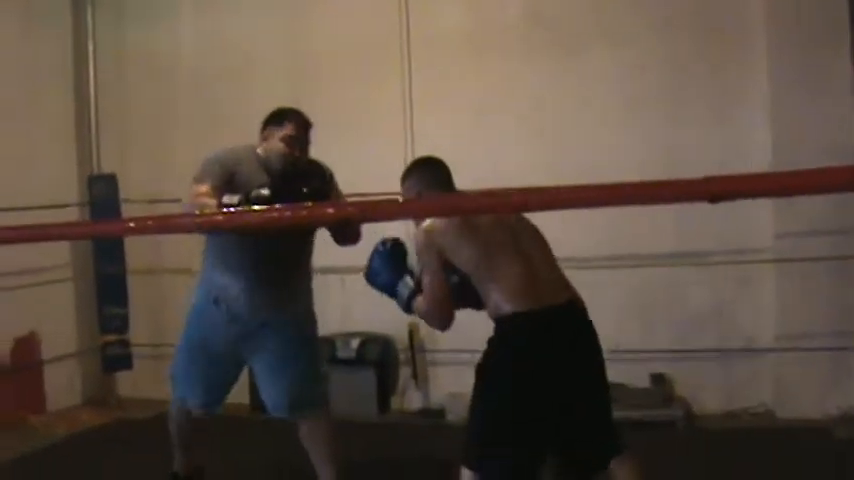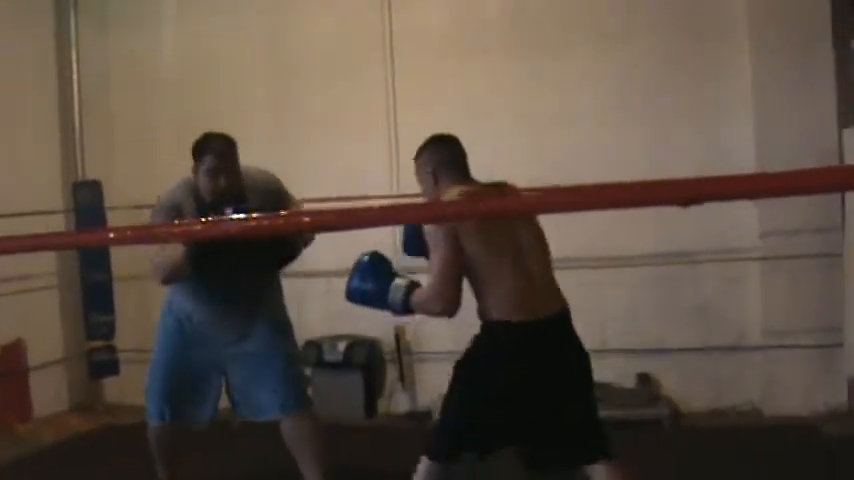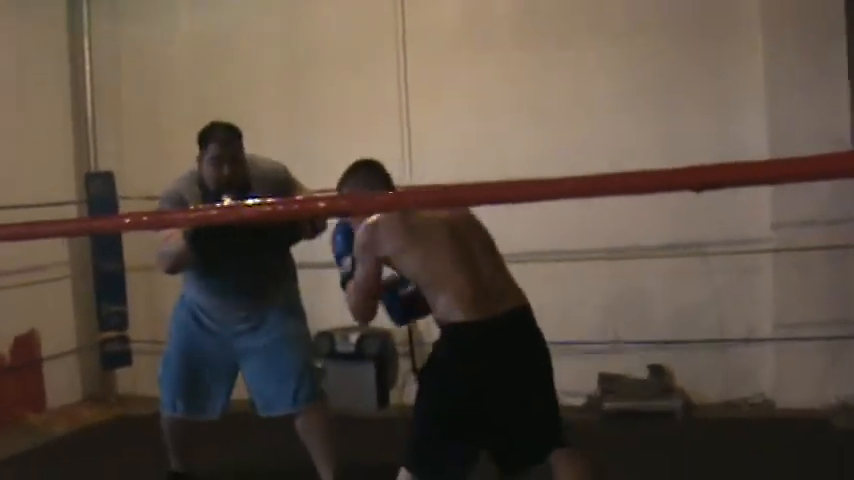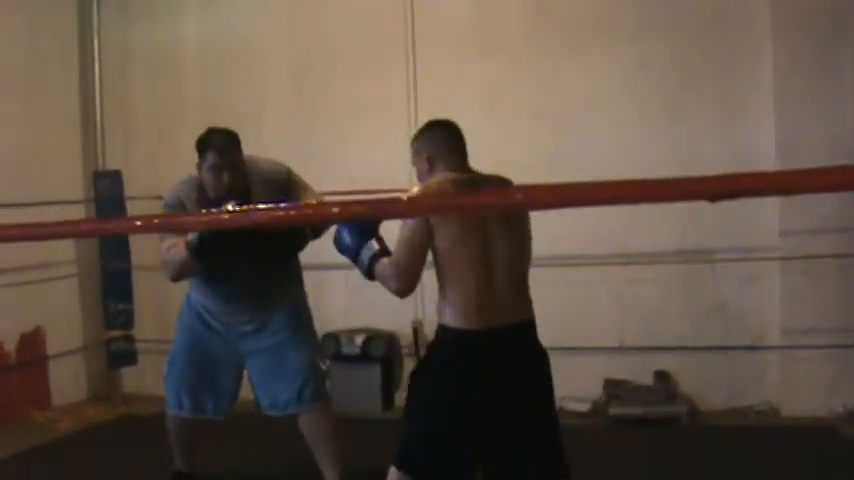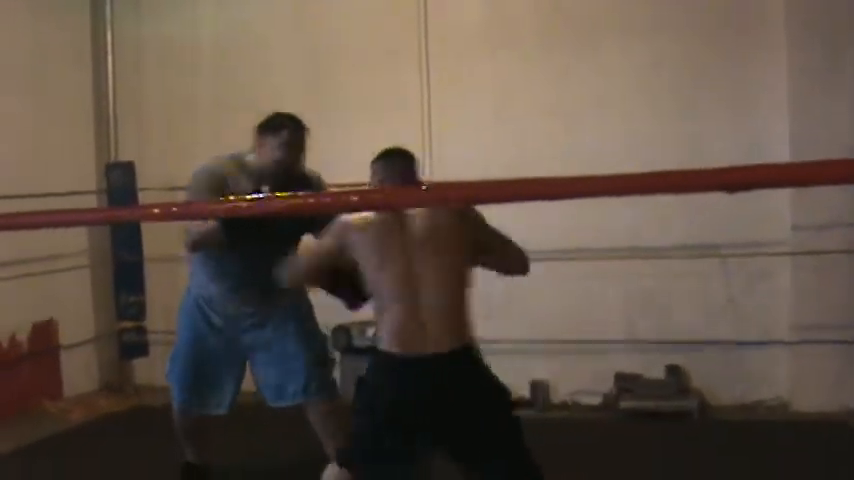
dt=0.4s
person 1, frame 1
left shoulder: (317, 177)
right shoulder: (225, 163)
left elbow: (351, 234)
right elbow: (192, 211)
right wrist: (242, 205)
left hip: (285, 308)
right hip: (222, 302)
left knee: (307, 400)
right knee: (188, 391)
person 1, frame 2
left shoulder: (264, 186)
right shoulder: (172, 203)
right elbow: (162, 270)
left wrist: (287, 244)
right wrist: (202, 246)
left hip: (257, 318)
right hip: (190, 320)
left knee: (290, 401)
right knee: (162, 407)
person 1, frame 3
left shoulder: (271, 174)
right shoulder: (178, 194)
left elbow: (315, 218)
right elbow: (167, 260)
left wrist: (292, 226)
right wrist: (201, 232)
left hip: (271, 309)
right hip: (203, 312)
left knee: (302, 394)
right knee: (176, 396)
person 1, frame 4
left shoulder: (273, 175)
right shoulder: (180, 199)
right elbow: (172, 267)
left wrist: (297, 232)
right wrist: (205, 242)
left hip: (277, 309)
right hip: (209, 313)
left knee: (307, 394)
right knee: (182, 395)
person 1, frame 5
left shoulder: (306, 183)
right shoulder: (214, 175)
right elbow: (193, 240)
right wrist: (240, 217)
left hip: (279, 303)
right hip: (211, 304)
left knee: (314, 387)
right knee: (186, 392)
person 2, frame 1
left shoulder: (430, 230)
right shoulder: (500, 209)
left elbow: (439, 316)
left wrist: (401, 285)
left hip: (523, 336)
right hip: (572, 323)
right knee: (605, 447)
person 2, frame 2
right shoulder: (507, 194)
left elbow: (443, 302)
left wrist: (393, 291)
left hip: (505, 343)
right hip: (556, 334)
right knee: (591, 452)
person 2, frame 3
left shoulder: (373, 228)
right shoulder: (447, 205)
left elbow: (362, 311)
left wrist: (349, 267)
left hip: (467, 343)
right hip: (520, 330)
right knee: (550, 447)
person 2, frame 4
left shoulder: (427, 197)
right shoulder: (507, 191)
left elbow: (400, 282)
left wrist: (365, 251)
left hip: (460, 349)
right hip: (519, 343)
person 2, frame 5
left shoulder: (353, 225)
right shoulder: (452, 212)
left elbow: (289, 275)
right elbow: (518, 263)
left hip: (394, 371)
right hip: (456, 370)
